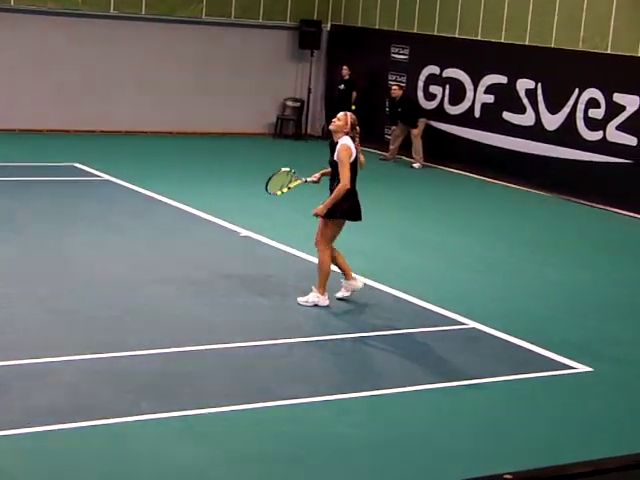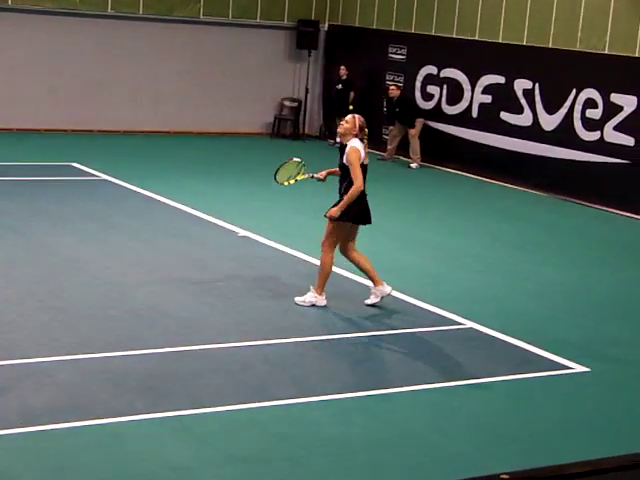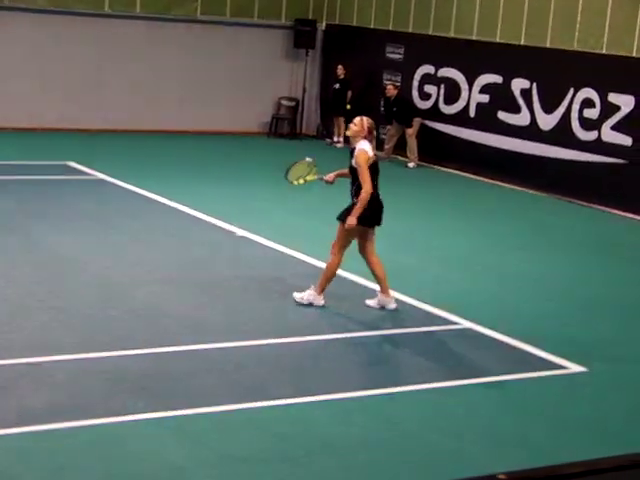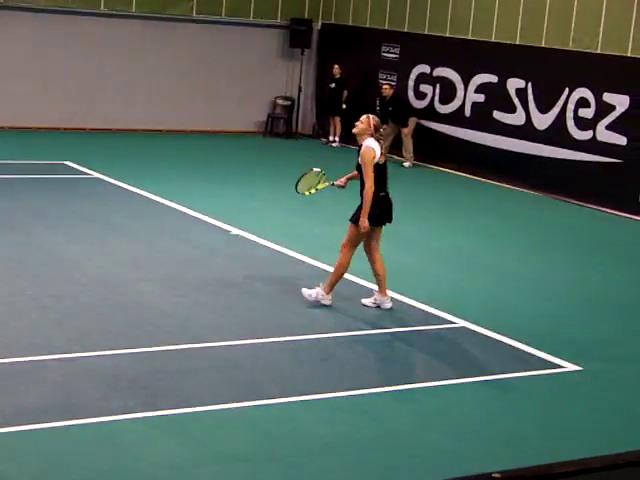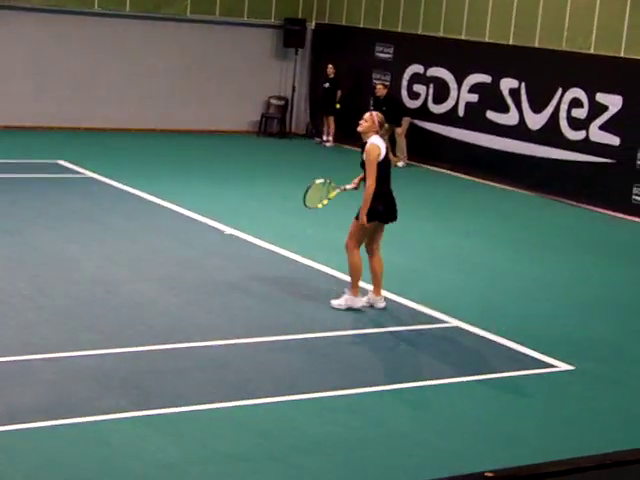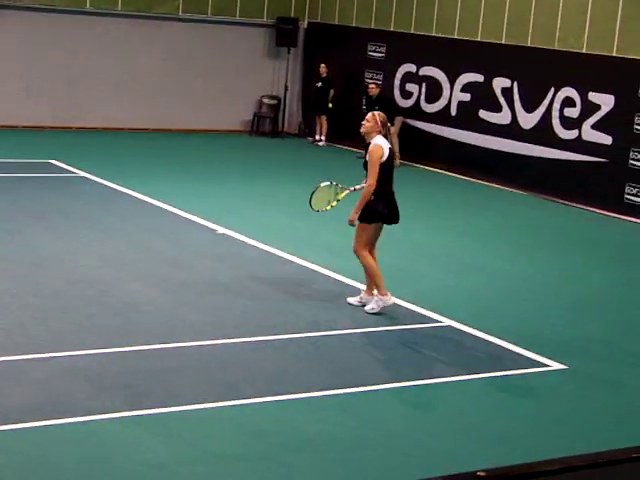
dt=0.1s
person 1, frame 1
left shoulder: (344, 147)
right shoulder: (341, 143)
left elbow: (345, 184)
left wrist: (324, 206)
right wrist: (322, 173)
left hip: (342, 202)
right hip: (340, 200)
left knee: (322, 246)
right knee: (323, 244)
left ankle: (320, 294)
right ankle: (350, 280)
person 1, frame 2
left shoulder: (352, 149)
right shoulder: (351, 146)
left elbow: (358, 186)
left wrist: (338, 209)
right wrist: (328, 172)
left hip: (352, 203)
right hip: (355, 205)
left knee: (327, 247)
right knee: (347, 249)
left ankle: (318, 295)
right ankle: (379, 286)
person 1, frame 3
left shoulder: (361, 152)
right shoulder: (363, 148)
left elbow: (366, 189)
left wrist: (353, 216)
right wrist: (336, 174)
left hip: (364, 206)
right hip: (372, 206)
left knee: (337, 249)
right knee: (367, 252)
left ankle: (316, 294)
right ankle: (386, 296)
person 1, frame 4
left shoulder: (367, 149)
right shoulder: (373, 145)
left elbow: (369, 187)
left wrist: (364, 216)
right wrist: (347, 177)
left hip: (373, 205)
right hip: (381, 203)
left knee: (347, 249)
right knee: (372, 250)
left ankle: (324, 293)
right ankle: (383, 296)
person 1, frame 5
left shoulder: (371, 146)
right shoulder: (378, 143)
left elbow: (371, 185)
left wrist: (363, 213)
right wrist: (360, 179)
left hip: (377, 203)
right hip: (386, 201)
left knee: (352, 245)
right knee: (372, 248)
left ankle: (353, 296)
right ankle: (376, 296)
person 1, frame 6
left shoulder: (375, 148)
right shoulder: (383, 143)
left elbow: (371, 186)
right elbow: (387, 167)
left wrist: (355, 211)
left hip: (378, 203)
right hip: (386, 201)
left knee: (360, 249)
right knee: (365, 248)
left ankle: (382, 295)
right ankle: (369, 294)
